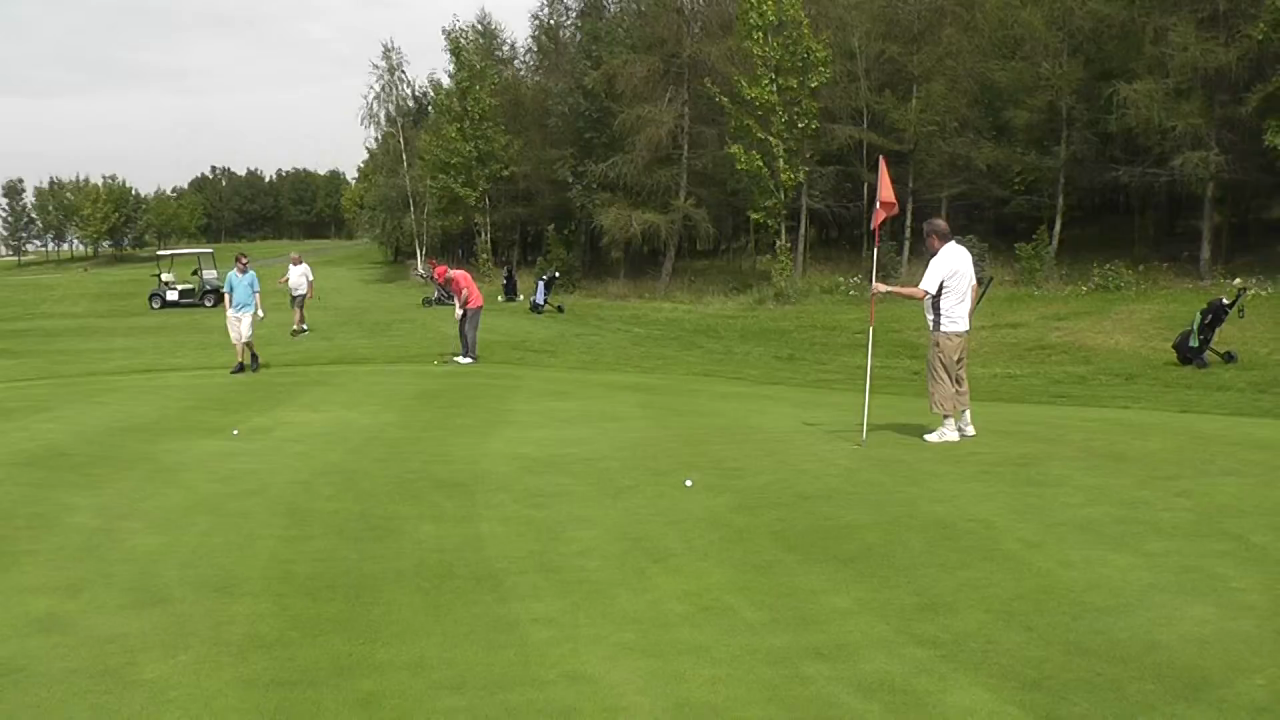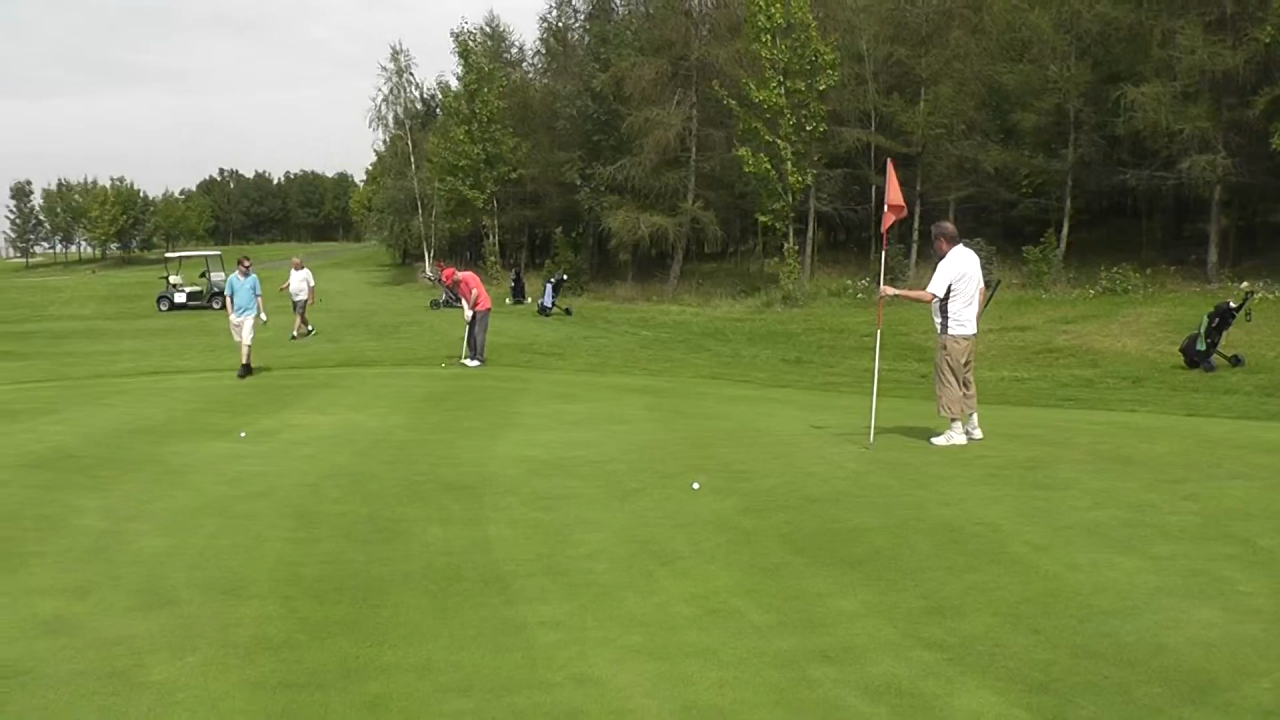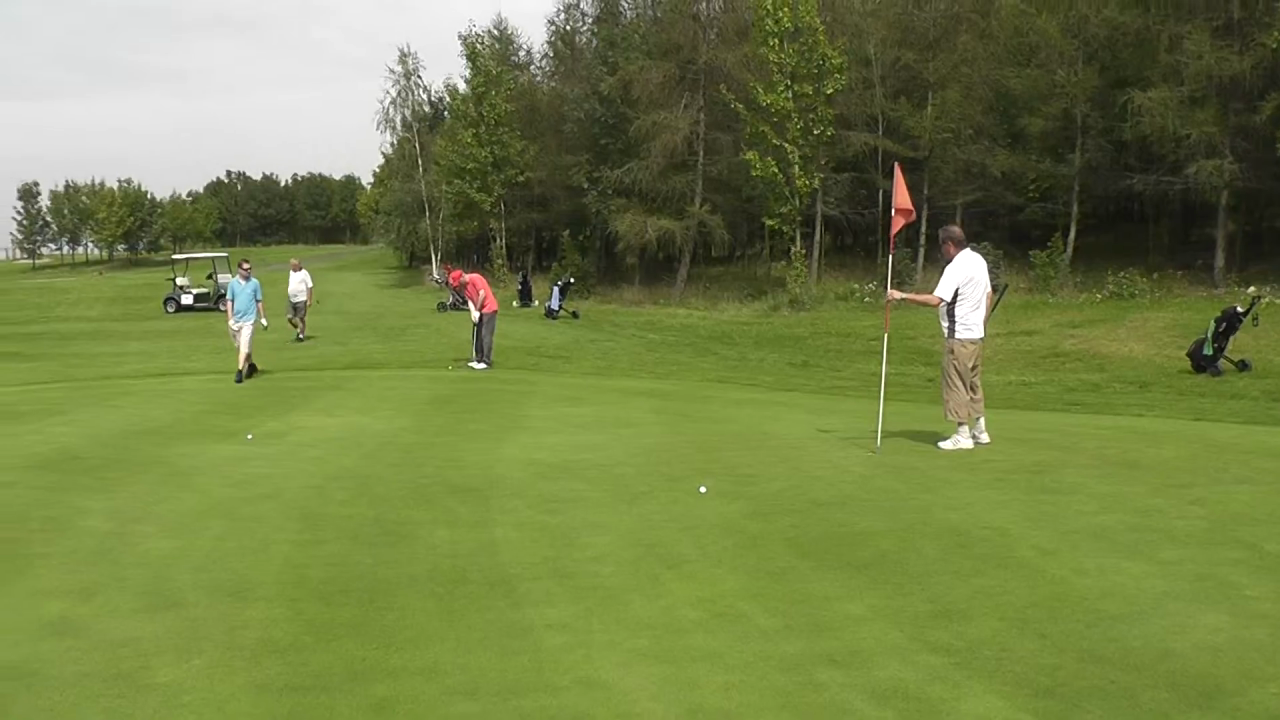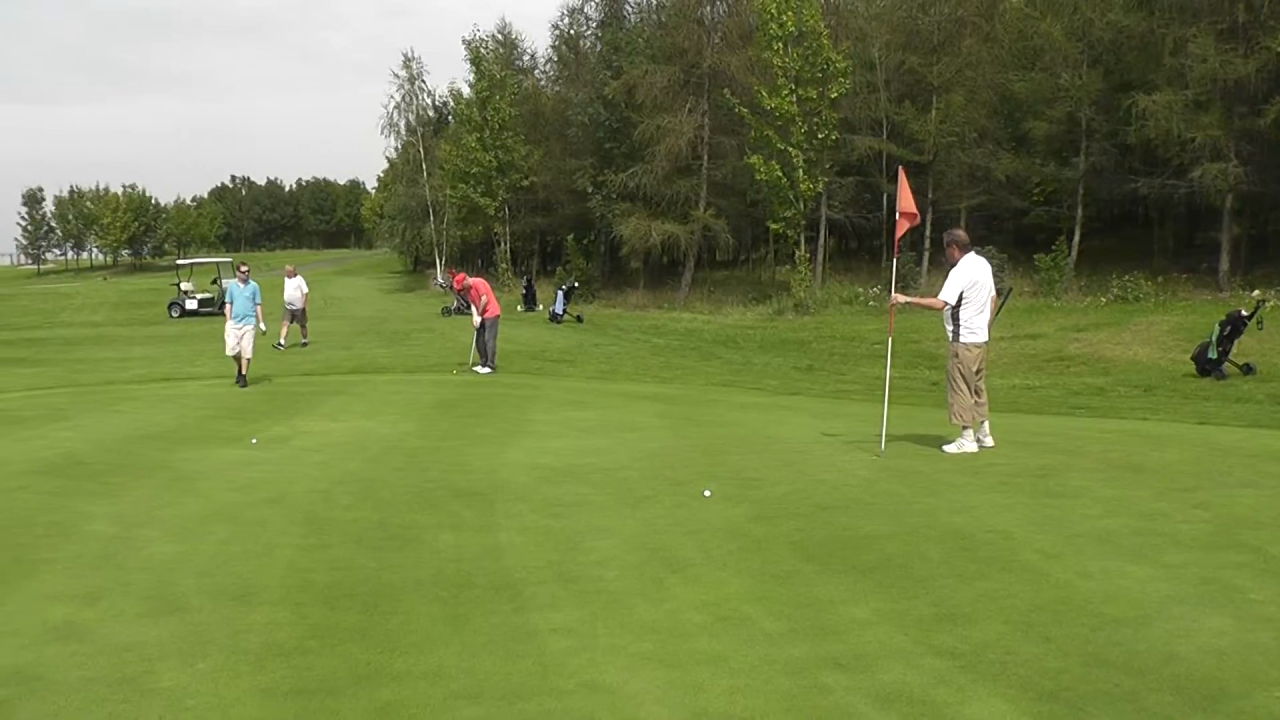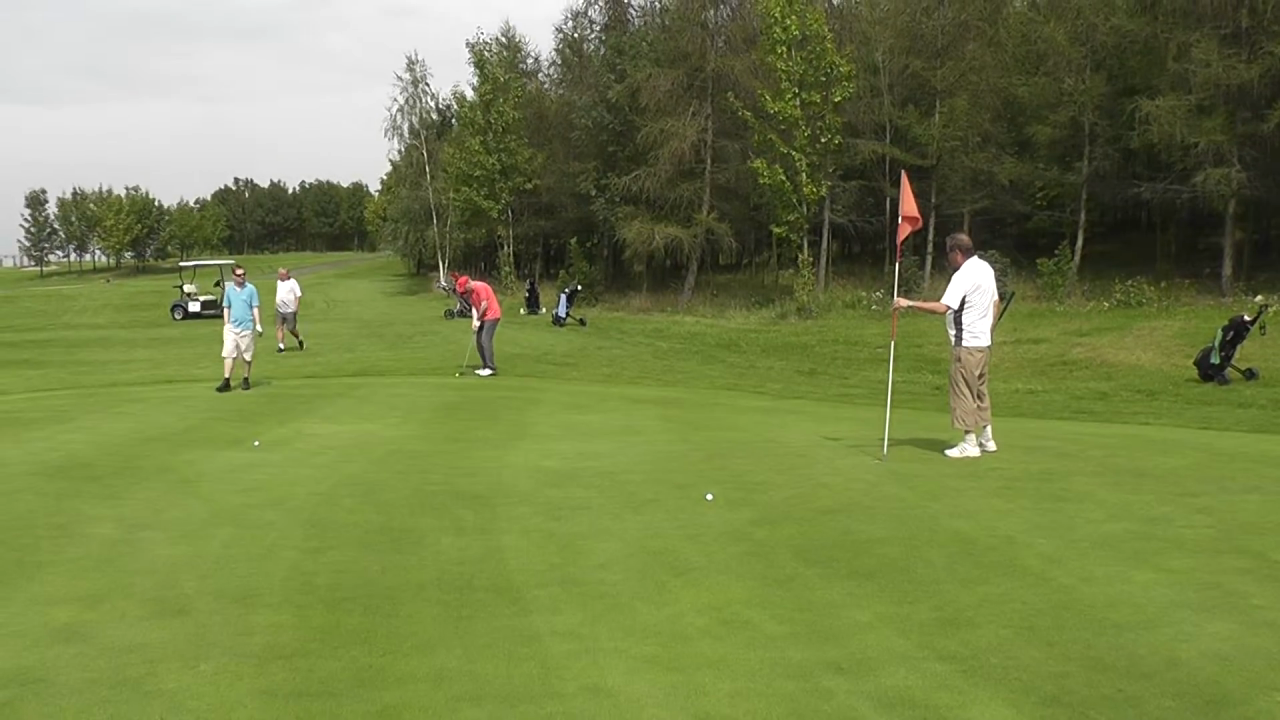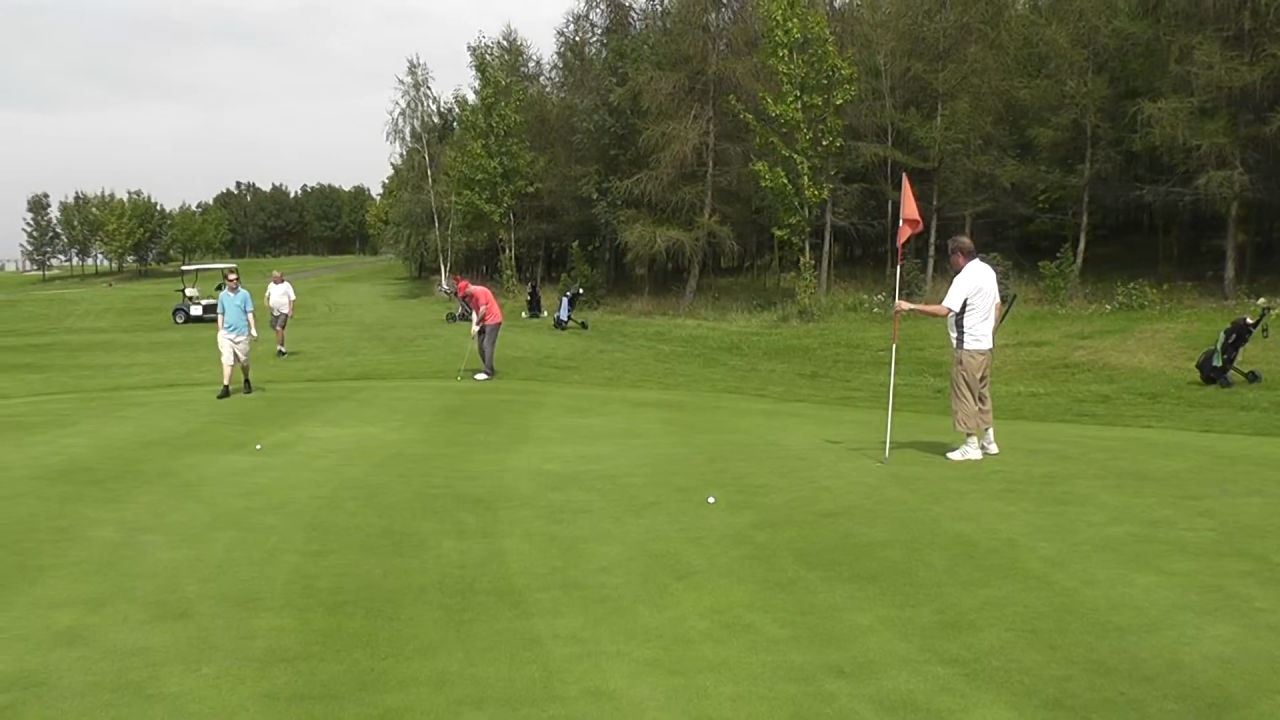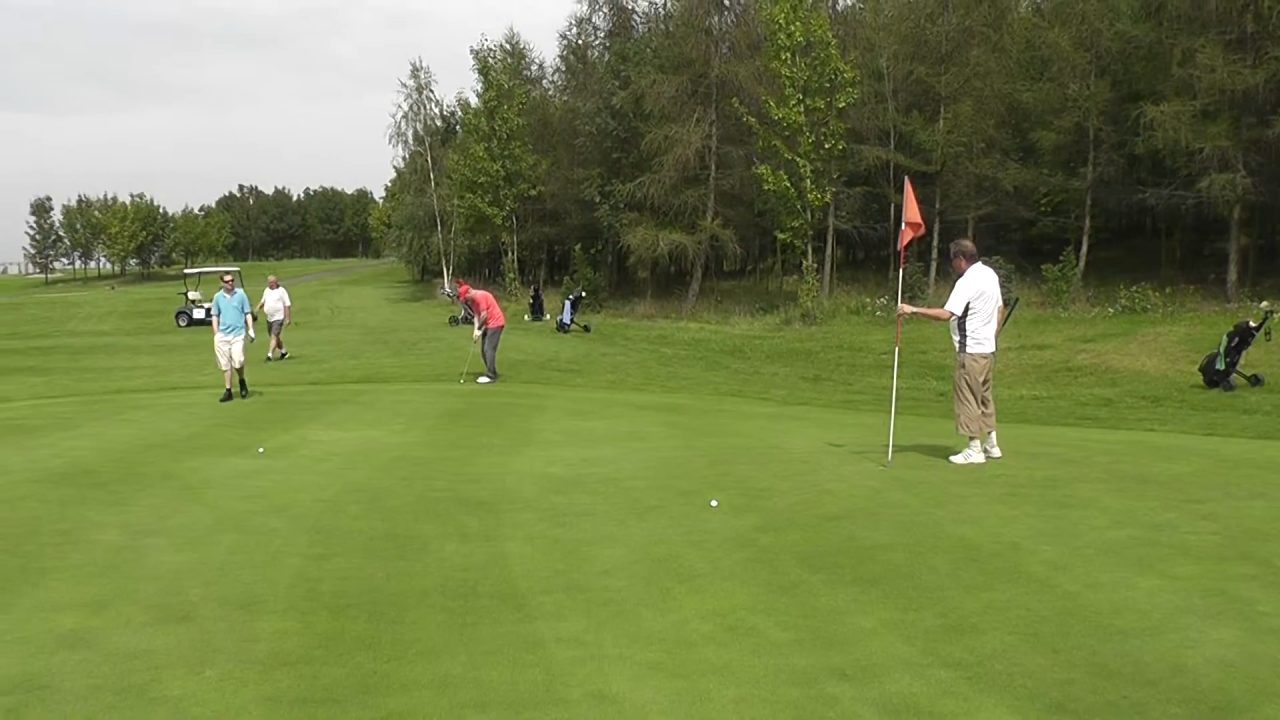
dt=0.2s
person 1, frame 1
left shoulder: (941, 260)
right shoulder: (963, 253)
left elbow: (920, 292)
right elbow: (973, 287)
left wrist: (887, 289)
left hip: (945, 328)
right hip: (961, 326)
left knee: (941, 376)
right knee: (958, 375)
left ankle: (948, 428)
right ankle: (965, 423)
person 1, frame 2
left shoulder: (949, 263)
right shoulder: (971, 256)
left elbow: (928, 296)
right elbow: (981, 290)
left wrist: (895, 292)
left hip: (952, 332)
right hip: (969, 329)
left knee: (949, 380)
right knee: (965, 378)
left ankle: (956, 431)
right ankle: (972, 426)
person 1, frame 3
left shoulder: (956, 267)
right shoulder: (978, 260)
left elbow: (935, 300)
right elbow: (988, 294)
left wrist: (903, 296)
left hip: (959, 336)
right hip: (976, 333)
left knee: (956, 384)
right knee: (972, 382)
left ankle: (963, 435)
right ankle: (979, 430)
person 1, frame 4
left shoulder: (961, 271)
right shoulder: (983, 264)
left elbow: (939, 303)
right elbow: (992, 298)
left wrist: (907, 300)
left hip: (964, 339)
right hip: (980, 337)
left knee: (961, 388)
right knee: (977, 386)
left ankle: (967, 438)
right ankle: (984, 434)
person 1, frame 5
left shoulder: (964, 276)
right shoulder: (985, 268)
left elbow: (942, 307)
right elbow: (995, 302)
left wrist: (910, 304)
left hip: (966, 344)
right hip: (983, 341)
left knee: (963, 392)
right knee: (980, 391)
left ankle: (970, 443)
right ankle: (986, 438)
person 1, frame 6
left shoulder: (965, 278)
right shoulder: (987, 271)
left elbow: (944, 310)
right elbow: (996, 304)
left wrist: (911, 307)
left hip: (968, 346)
right hip: (984, 344)
left knee: (965, 395)
right knee: (981, 393)
left ankle: (972, 446)
right ankle: (988, 441)
person 1, frame 7
left shoulder: (968, 282)
right shoulder: (990, 274)
left elbow: (946, 314)
right elbow: (999, 308)
left wrist: (914, 310)
left hip: (971, 350)
right hip: (987, 347)
left knee: (968, 398)
right knee: (984, 397)
left ankle: (974, 449)
right ankle: (991, 444)
